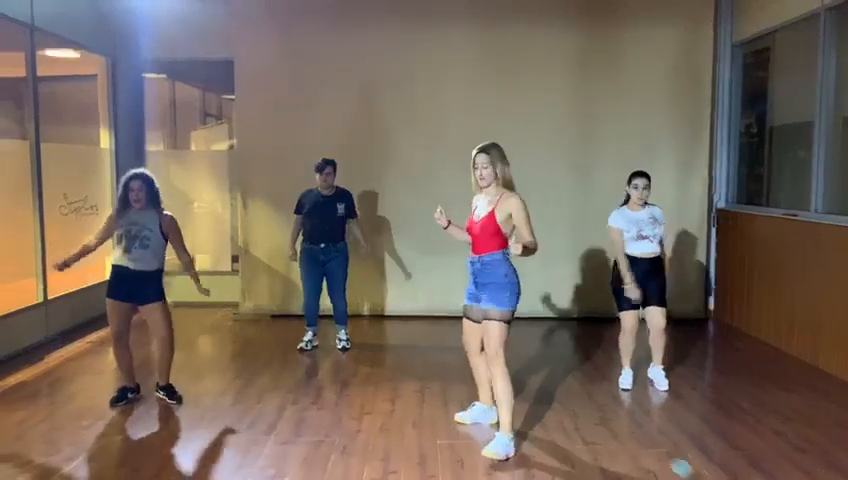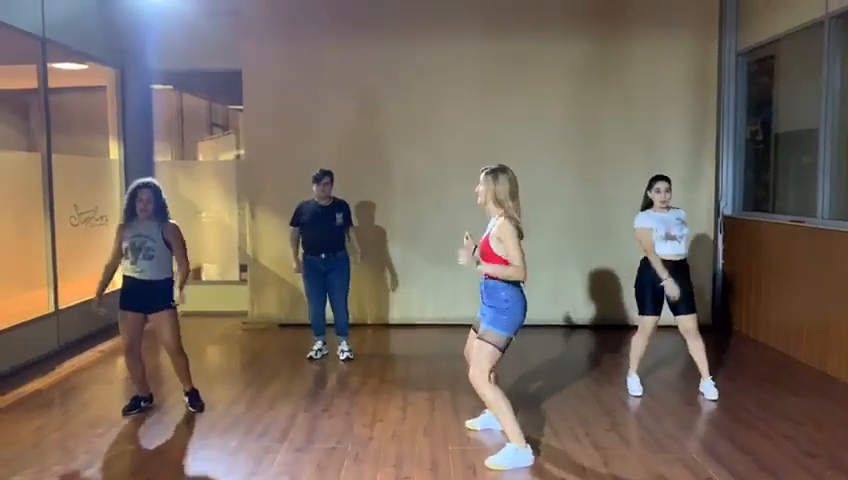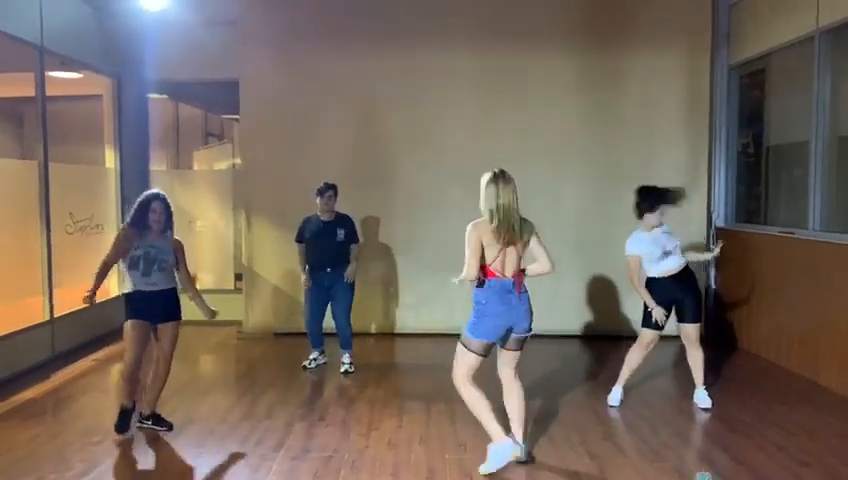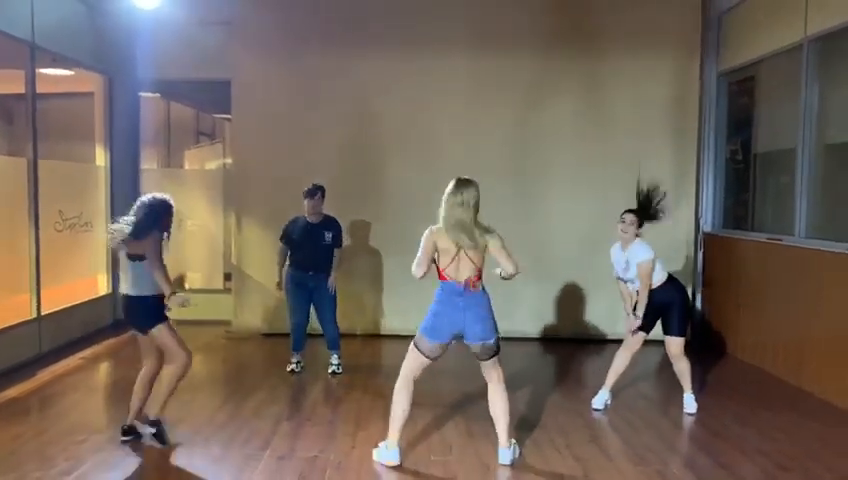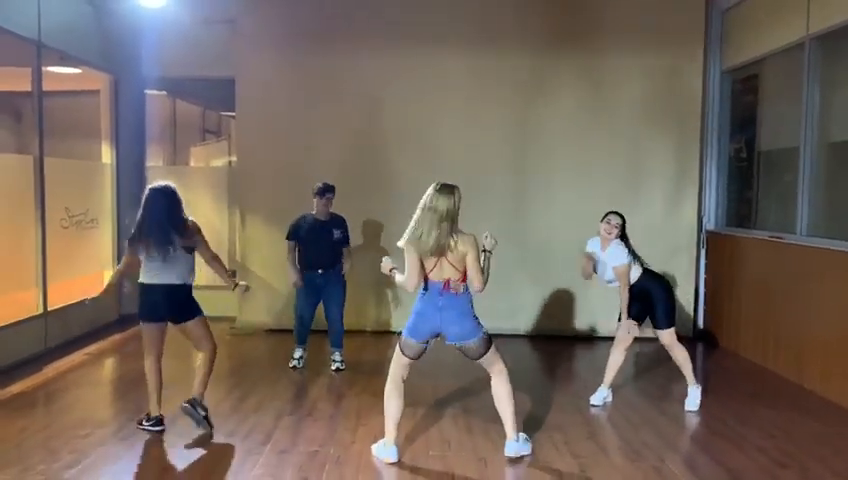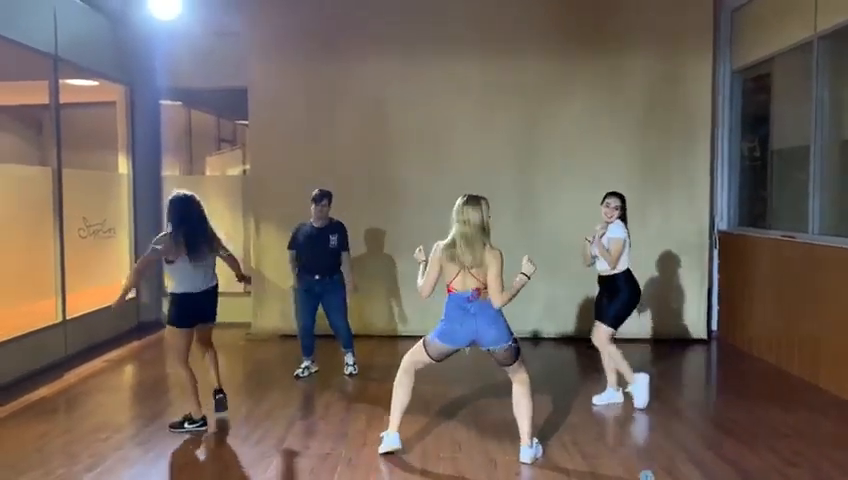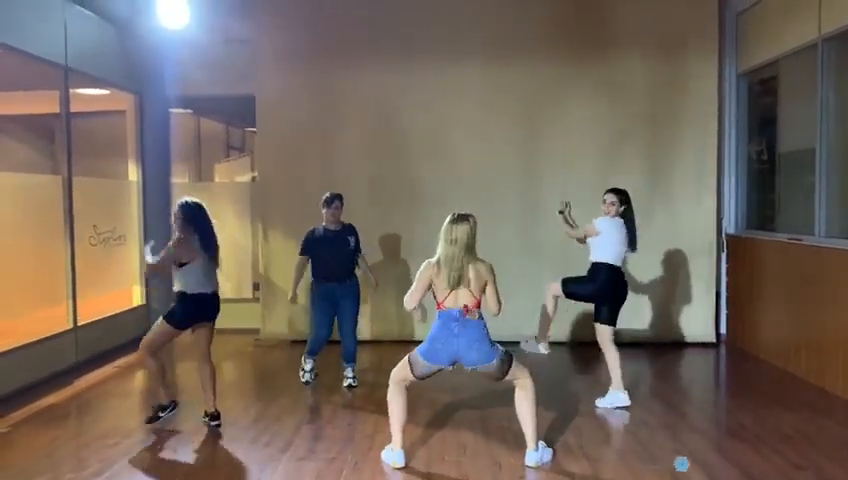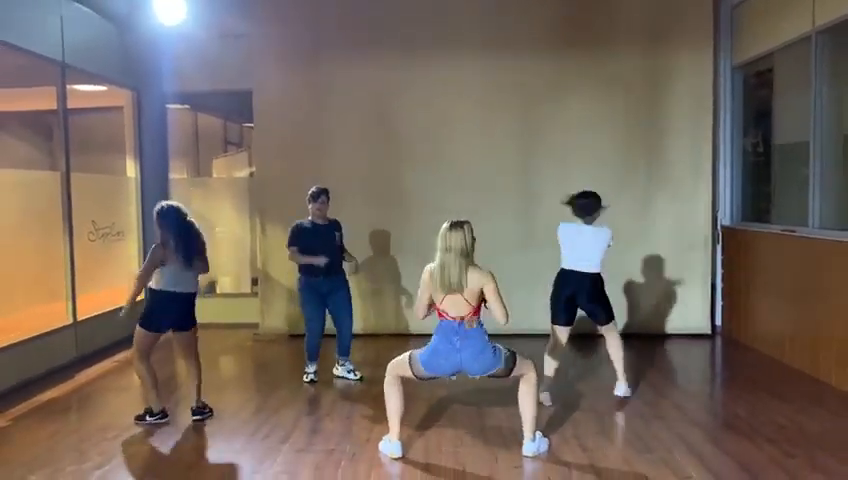
dt=0.5s
person 1, frame 1
left shoulder: (512, 201)
right shoulder: (477, 201)
left elbow: (531, 244)
left wrist: (521, 247)
right wrist: (446, 225)
left hip: (499, 279)
right hip: (476, 279)
left knee: (494, 355)
right knee: (472, 348)
left ankle: (505, 436)
right ankle: (486, 406)
person 1, frame 2
left shoulder: (504, 224)
right shoulder: (497, 222)
left elbow: (520, 272)
left wrist: (477, 263)
right wrist: (475, 253)
left hip: (504, 304)
right hip: (495, 302)
left knee: (479, 375)
right knee: (472, 354)
left ankle: (520, 448)
right ankle: (494, 414)
person 1, frame 3
left shoulder: (477, 228)
right shoulder: (525, 227)
left elbow: (472, 273)
right elbow: (546, 266)
left wrist: (463, 276)
left hip: (490, 305)
right hip: (519, 304)
left knee: (461, 377)
right knee: (508, 374)
left ankle: (502, 442)
right ankle: (516, 442)
person 1, frame 4
left shoulder: (435, 234)
right shoulder: (487, 235)
left elbow: (418, 271)
right elbow: (511, 270)
left wrist: (435, 261)
right wrist: (502, 273)
left hip: (445, 308)
right hip: (477, 308)
left knee: (407, 376)
right knee: (495, 378)
left ankle: (390, 448)
right ankle: (505, 447)
person 1, frame 5
left shoulder: (416, 239)
right shoulder: (467, 241)
left elbow: (411, 284)
right elbow: (478, 285)
left wrist: (391, 270)
right wrist: (486, 252)
left hip: (426, 310)
right hip: (459, 313)
left knee: (396, 376)
right knee: (498, 371)
left ankle: (388, 446)
right ankle: (513, 441)
person 1, frame 6
left shoulder: (442, 249)
right shoulder: (492, 254)
left elbow: (425, 291)
right elbow: (498, 301)
left wrist: (423, 263)
right wrist: (525, 276)
left hip: (455, 322)
right hip: (489, 322)
left knee: (407, 366)
right knee: (520, 378)
left ankle: (391, 436)
right ankle: (527, 447)
person 1, frame 7
left shoulder: (431, 266)
right shoulder: (483, 268)
left elbow: (410, 304)
right elbow: (494, 309)
left hip: (441, 339)
right hip: (475, 340)
left knee: (396, 380)
right knee: (524, 380)
left ankle: (395, 452)
right ankle: (534, 451)
person 1, frame 8
left shoulder: (431, 272)
right shoulder: (483, 276)
left elbow: (421, 312)
right elbow: (503, 318)
left hip: (442, 352)
right hip: (478, 352)
left knee: (393, 371)
right knee: (528, 371)
left ankle: (393, 442)
right ankle: (530, 441)
person 2, frame 1
left shoulder: (164, 220)
right shoulder: (118, 216)
left elbow: (182, 253)
right elbow: (95, 241)
left wrist: (197, 283)
right wrist: (70, 260)
left hip: (149, 282)
right hip: (120, 280)
left knee: (165, 335)
right knee: (118, 336)
left ankle: (163, 384)
right ankle: (129, 387)
person 2, frame 2
left shoulder: (169, 228)
right shoulder: (125, 228)
left elbow: (182, 263)
right elbow: (114, 261)
left wrist: (179, 288)
right wrist: (99, 290)
left hip: (160, 290)
right hip: (131, 290)
left knee: (173, 346)
right knee: (129, 348)
left ankle: (190, 391)
right ankle: (143, 395)
person 2, frame 3
left shoulder: (173, 244)
right shoulder: (129, 235)
left elbow: (185, 279)
right elbow: (108, 263)
left wrist: (203, 307)
right wrist: (94, 290)
left hip: (167, 302)
right hip: (138, 302)
left knee: (164, 359)
right knee: (131, 360)
left ankle: (148, 413)
right ankle: (126, 405)
person 2, frame 4
left shoulder: (131, 236)
right shoulder: (151, 237)
right elbow: (156, 266)
left wrist: (165, 295)
right wrist: (171, 294)
left hip: (137, 304)
right hip: (144, 306)
left knee: (153, 362)
right knee: (182, 357)
left ankle: (132, 424)
right ankle: (150, 416)
person 2, frame 5
left shoulder: (139, 235)
right shoulder: (188, 227)
left elbow: (124, 269)
right elbow: (211, 258)
left wrist: (103, 291)
right wrist: (234, 283)
left hip: (149, 297)
right hip: (179, 297)
left knee: (152, 356)
right knee: (207, 348)
left ankle: (154, 416)
right ankle: (196, 400)
person 2, frame 6
left shoulder: (168, 240)
right shoulder: (206, 235)
left elbow: (139, 270)
right elbow: (229, 259)
left wrist: (122, 294)
right wrist: (241, 276)
left hip: (184, 302)
right hip: (209, 297)
left knee: (180, 360)
right knee: (205, 344)
left ankle: (196, 416)
right ankle: (218, 390)
person 2, frame 7
left shoulder: (181, 243)
right shoulder: (207, 242)
left elbow: (152, 268)
left wrist: (148, 251)
left hip: (189, 304)
right hip: (210, 302)
left knee: (147, 350)
right knee: (204, 357)
left ankle: (165, 401)
right ankle: (212, 412)
person 2, frame 8
left shoulder: (162, 246)
right shoulder: (195, 242)
left elbow: (143, 276)
right elbow: (204, 268)
left wrist: (128, 305)
left hip: (161, 303)
right hip: (185, 305)
left knee: (140, 356)
right knee: (191, 357)
left ankle: (156, 410)
right ankle: (198, 405)
person 3, frame 1
left shoulder: (656, 212)
right shoulder: (618, 216)
right elbow: (620, 252)
left wrist: (665, 263)
right wrist: (629, 282)
left hip: (653, 270)
right hip: (627, 269)
left knee: (658, 325)
right knee: (629, 326)
left ankle: (656, 368)
right ankle: (626, 370)
person 3, frame 2
left shoulder: (680, 215)
right shoulder: (644, 218)
right elbow: (650, 251)
left wrist: (674, 277)
right wrist: (666, 279)
left hip: (680, 272)
right hip: (652, 273)
left knee: (691, 330)
right knee: (646, 328)
left ankle: (706, 380)
right ankle: (632, 375)
person 3, frame 3
left shoulder: (663, 229)
right shoulder: (634, 242)
right elbow: (635, 279)
left wrist: (707, 256)
right wrist: (652, 305)
left hip: (686, 284)
right hip: (659, 290)
left knee: (692, 340)
right knee: (645, 341)
left ankle: (700, 390)
right ankle: (618, 386)
person 3, frame 4
left shoulder: (641, 250)
right shoulder: (615, 251)
left elbow: (645, 287)
right elbow: (623, 285)
left wrist: (639, 317)
right wrist: (629, 314)
left hip: (672, 297)
right hip: (646, 298)
left knee: (675, 353)
right knee: (629, 346)
left ankle: (688, 394)
right ankle: (605, 391)
person 3, frame 5
left shoulder: (618, 251)
right shoulder: (593, 244)
left elbow: (624, 287)
right elbow: (587, 275)
left wrist: (625, 317)
right wrist: (586, 262)
left hip: (655, 290)
right hip: (635, 295)
left knee: (669, 342)
right knee: (620, 341)
left ankle: (693, 388)
right ankle: (604, 390)
person 3, frame 6
left shoulder: (617, 229)
right shoulder: (601, 229)
left elbow: (612, 263)
right elbow: (588, 262)
left wrist: (601, 239)
right wrist: (590, 241)
left hip: (624, 289)
right hip: (608, 288)
left knee: (600, 339)
right knee: (604, 339)
left ankle: (635, 379)
right ankle: (613, 390)
person 3, frame 7
left shoulder: (604, 223)
right shoulder: (618, 226)
left elbow: (576, 234)
right elbow: (586, 237)
left wrist: (563, 217)
right wrist: (570, 218)
left hip: (602, 280)
right hip: (616, 284)
left knee: (551, 290)
right knee: (605, 340)
left ankle: (540, 342)
right ankle: (618, 393)
person 3, frame 8
left shoulder: (563, 229)
right shoulder: (604, 233)
left hip: (564, 283)
right hip: (590, 285)
left knee: (557, 340)
right knee: (611, 332)
left ankle: (544, 391)
right ankle: (621, 383)
person 4, frame 1
left shoulder: (344, 196)
right shoulder: (306, 197)
left elbow: (352, 221)
right elbow: (298, 221)
left wrist: (362, 241)
right wrist: (292, 246)
left hip: (336, 252)
right hip: (310, 251)
left knee: (338, 295)
right knee: (310, 295)
left ankle: (342, 333)
right ankle: (310, 335)
person 4, frame 2
left shoulder: (341, 206)
right shoulder: (303, 208)
left elbow: (349, 229)
right elbow: (294, 234)
left wrist: (356, 249)
right wrist: (295, 258)
left hip: (337, 261)
right hip: (311, 263)
left knee: (340, 304)
right knee: (315, 305)
left ankle: (343, 344)
right ankle: (319, 343)
person 4, frame 3
left shoulder: (346, 221)
right shoulder: (308, 223)
left elbow: (354, 247)
right elbow: (301, 249)
left wrist: (353, 265)
right wrist: (303, 272)
left hip: (341, 276)
right hip: (316, 278)
left knee: (342, 318)
right knee: (311, 319)
left ankle: (346, 357)
right ankle: (317, 353)
person 4, frame 4
left shoulder: (332, 224)
right shoulder: (294, 224)
left elbow: (337, 252)
right elbow: (283, 249)
left wrist: (333, 275)
right wrist: (280, 275)
left hip: (323, 279)
right hip: (297, 278)
left knee: (328, 320)
right knee: (298, 320)
left ankle: (335, 357)
right ankle: (296, 357)
person 4, frame 5
left shoulder: (339, 222)
right shoulder: (301, 222)
left elbow: (345, 246)
right elbow: (291, 248)
left wrist: (347, 260)
right wrist: (294, 271)
left hip: (334, 277)
right hip: (307, 277)
left knee: (335, 317)
right knee: (302, 316)
left ankle: (336, 354)
right ankle: (299, 351)
person 4, frame 6
left shoulder: (338, 228)
right shoulder: (301, 229)
left elbow: (344, 256)
right elbow: (292, 256)
left wrist: (349, 280)
right wrist: (295, 277)
left hip: (332, 283)
right hip: (306, 284)
left knee: (339, 322)
right knee: (304, 325)
left ankle: (349, 356)
right ankle: (308, 362)
person 4, frame 7
left shoulder: (350, 231)
right shoulder: (313, 235)
left elbow: (358, 256)
right elbow: (302, 261)
left wrist: (370, 274)
right wrist: (294, 289)
left hip: (348, 288)
right hip: (322, 289)
left knee: (348, 331)
right knee: (321, 332)
left ankle: (349, 371)
right ankle: (308, 361)
person 4, frame 8
left shoulder: (335, 225)
right shoulder: (300, 228)
right elbow: (293, 255)
left wrist: (351, 259)
right wrist: (314, 260)
left hip: (337, 282)
right hip: (310, 284)
left knee: (345, 323)
right knee: (315, 327)
left ankle: (343, 365)
right ankle: (311, 367)
